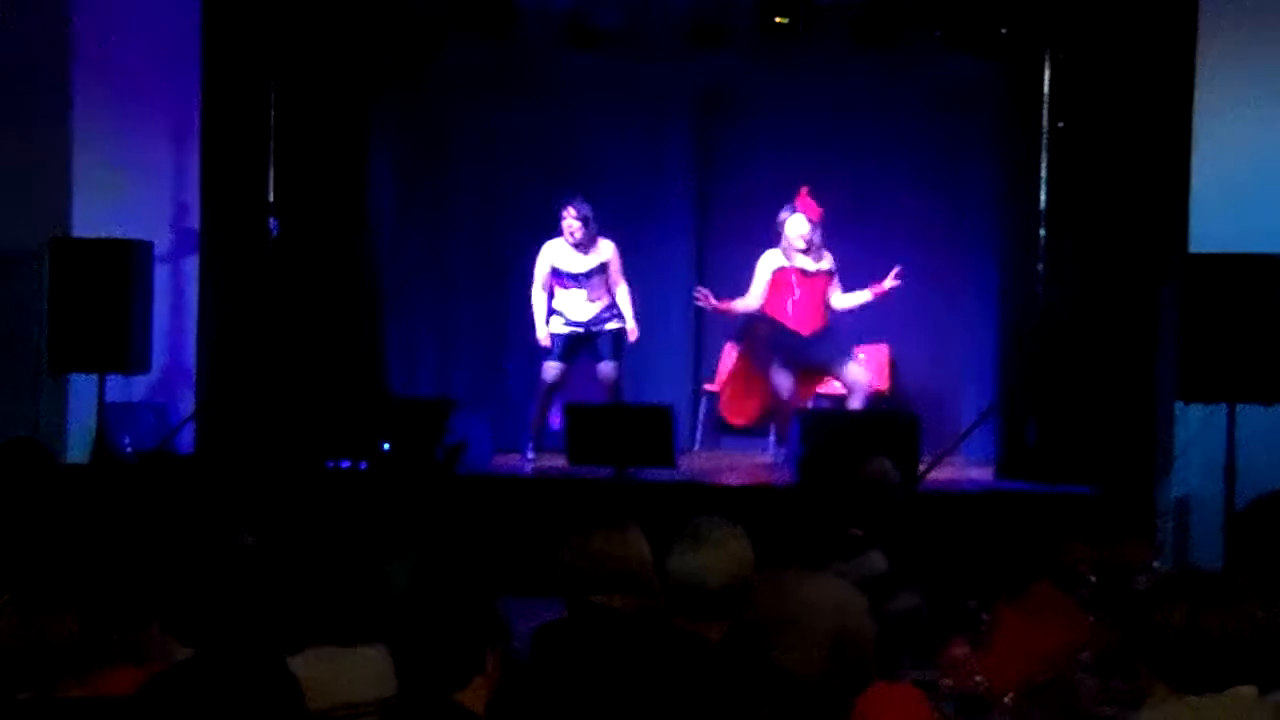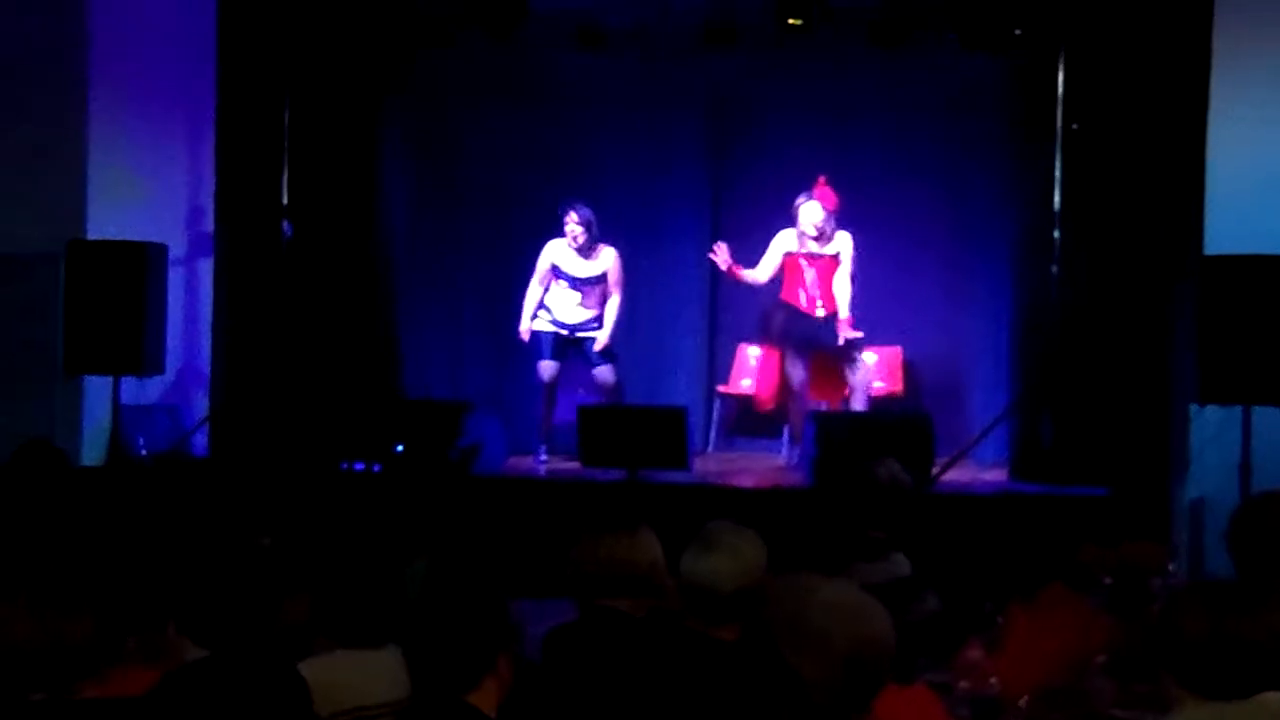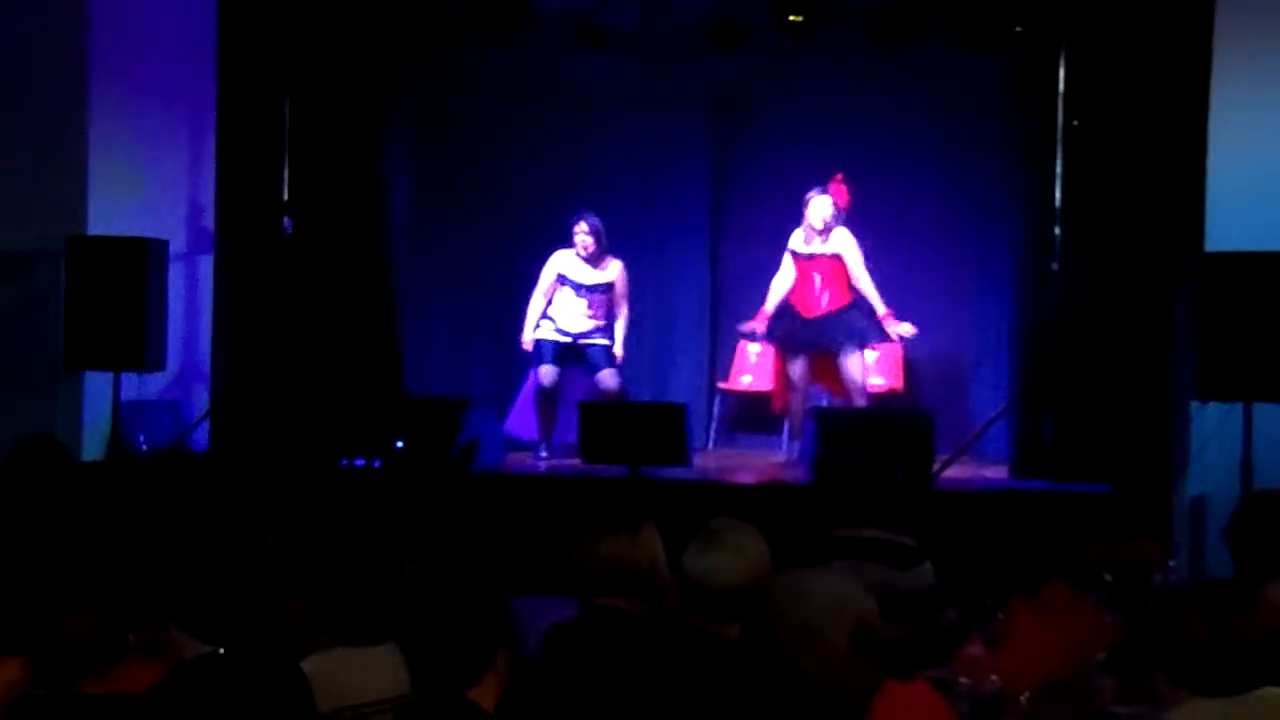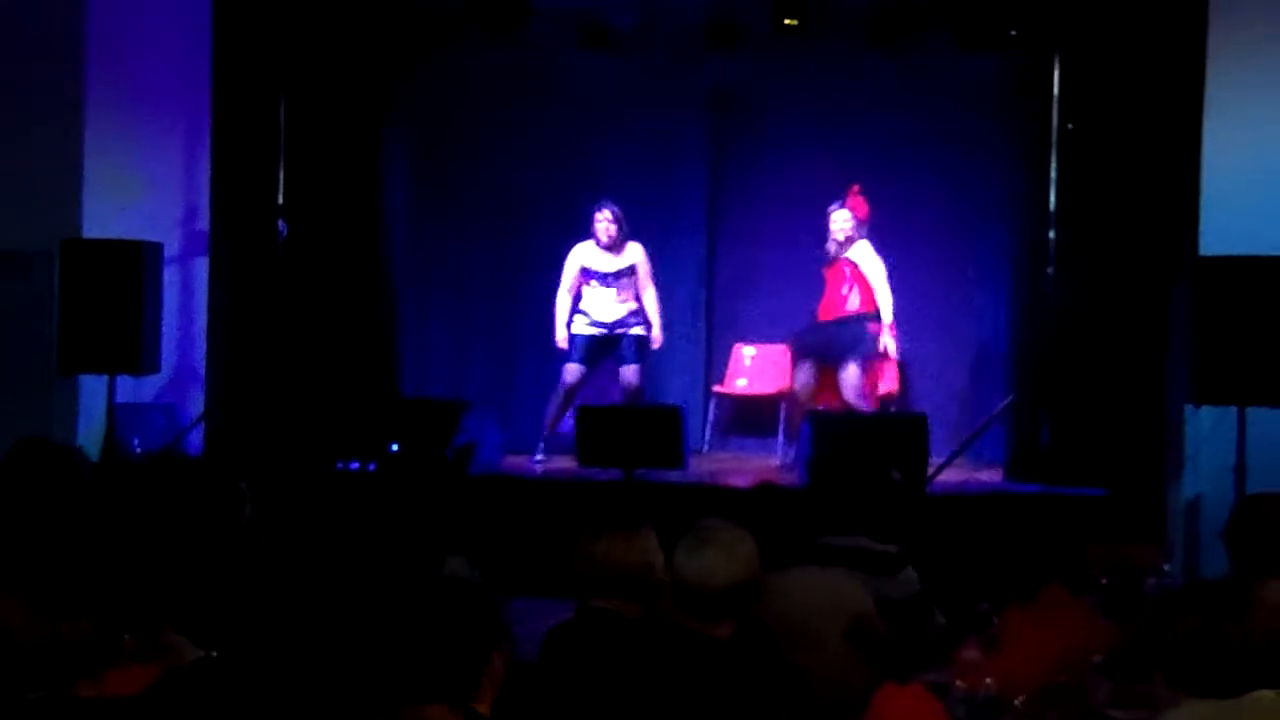
dt=0.5s
person 1, frame 1
left shoulder: (825, 260)
right shoulder: (771, 259)
left elbow: (837, 300)
right elbow: (752, 302)
left wrist: (877, 290)
right wrist: (719, 305)
left hip: (817, 339)
right hip: (777, 338)
left knee: (861, 383)
right knee: (786, 398)
right ankle: (787, 450)
person 1, frame 2
left shoulder: (842, 240)
right shoulder: (785, 238)
left elbow: (842, 283)
right elbow: (760, 275)
left wrist: (844, 321)
right wrist: (730, 267)
left hip: (829, 321)
right hip: (794, 321)
left knee: (860, 382)
right knee: (798, 387)
person 1, frame 3
left shoulder: (841, 237)
right shoulder: (797, 238)
left elbow: (861, 279)
right elbow: (784, 277)
left wrist: (885, 317)
right wrist: (764, 314)
left hip: (838, 319)
right hip: (800, 320)
left knee: (854, 383)
right knee: (796, 384)
right ankle: (799, 443)
person 1, frame 4
left shoulder: (862, 248)
right shoulder: (835, 255)
left elbow: (882, 290)
left wrist: (886, 328)
left hip: (854, 329)
right hip: (826, 329)
left knee: (851, 394)
right knee: (801, 389)
person 2, frame 1
left shoulder: (606, 248)
right shoulder: (551, 249)
left elbow: (619, 284)
right elbow: (539, 290)
left wrist: (630, 319)
right wrist: (540, 325)
left hip: (605, 325)
right hip: (564, 325)
left knee: (610, 380)
right knee: (549, 380)
right ankle: (532, 441)
person 2, frame 2
left shoulder: (608, 255)
right shoulder: (554, 248)
left elbow: (614, 296)
right elbow: (537, 284)
left wrist: (606, 331)
right wrist: (525, 319)
left hip: (590, 329)
right hip: (550, 325)
left knee: (608, 382)
right knee: (547, 380)
right ankle: (543, 444)
person 2, frame 3
left shoulder: (614, 267)
right shoulder: (560, 259)
left elbow: (620, 308)
right elbow: (540, 296)
left wrist: (618, 343)
right wrist: (528, 329)
left hip: (594, 337)
right hip: (553, 332)
left knee: (613, 386)
right knee: (546, 382)
right ankle: (544, 441)
person 2, frame 4
left shoulder: (634, 251)
right shoulder: (581, 251)
left elbow: (647, 290)
right elbow: (566, 292)
left wrist: (656, 325)
right wrist: (560, 328)
left hip: (628, 326)
right hip: (588, 324)
left knee: (631, 383)
right knee: (569, 381)
right ankle: (544, 441)
